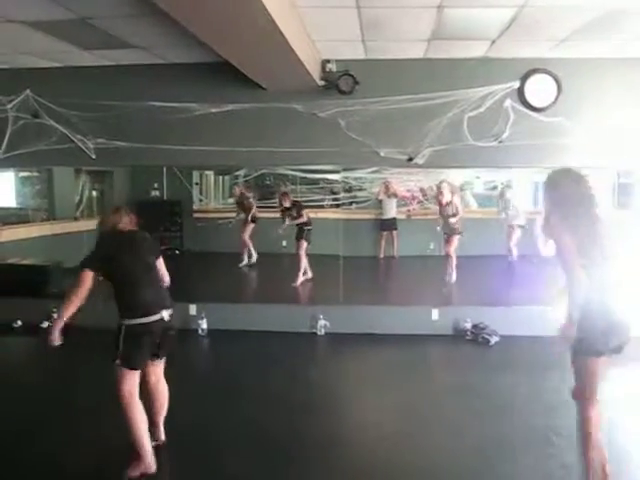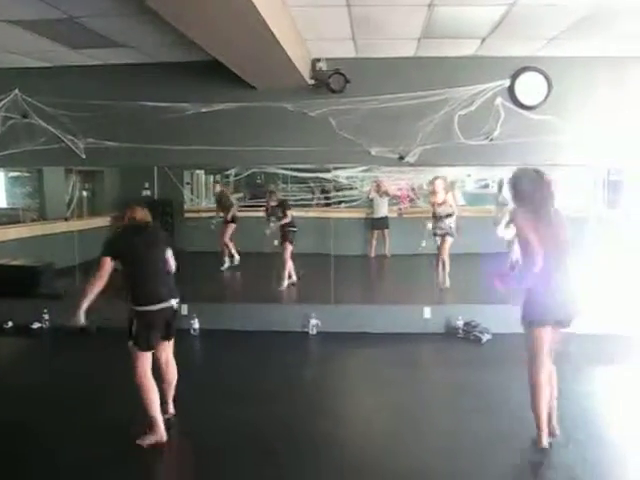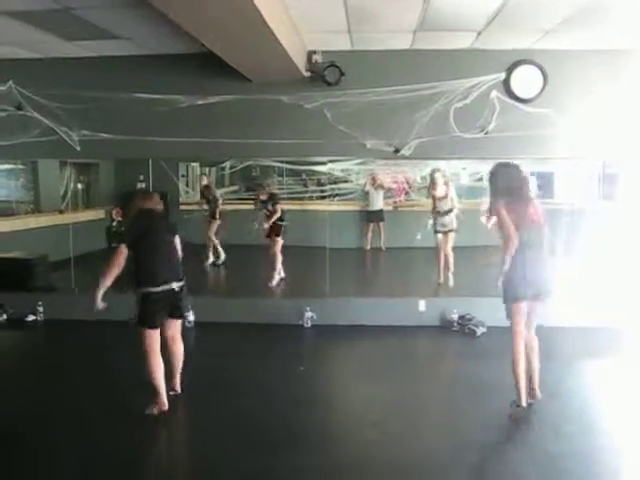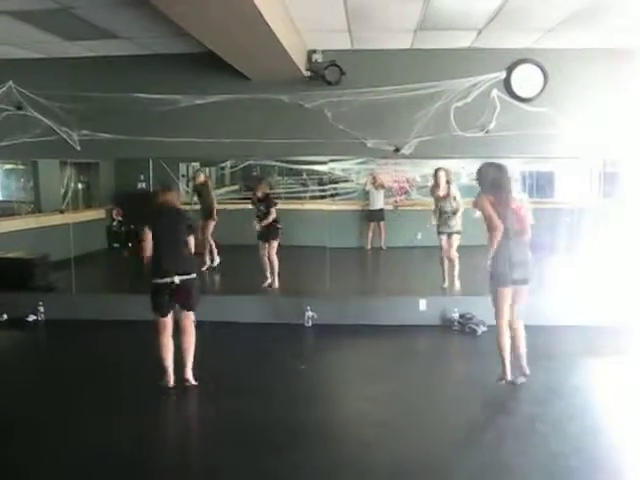
dt=0.5s
person 1, frame 1
left shoulder: (560, 225)
right shoulder: (590, 222)
left elbow: (578, 280)
left wrist: (571, 321)
left hip: (593, 321)
right hip: (608, 319)
left knee: (587, 403)
right knee: (584, 396)
person 1, frame 2
left shoulder: (523, 216)
right shoulder: (554, 215)
left elbow: (535, 261)
right elbow: (563, 253)
left wrist: (523, 284)
left hip: (543, 295)
right hip: (563, 293)
left knee: (537, 364)
right knee: (546, 360)
left ankle: (542, 434)
right ankle: (552, 423)
person 1, frame 3
left shoulder: (500, 204)
right shoulder: (532, 203)
left elbow: (512, 240)
right elbow: (540, 237)
left wrist: (504, 269)
left hip: (520, 272)
right hip: (539, 271)
left knee: (518, 335)
right knee: (529, 332)
left ankle: (522, 397)
right ankle: (534, 388)
person 1, frame 4
left shoulder: (483, 199)
right shoulder: (512, 198)
left elbow: (498, 227)
right elbow: (527, 230)
left wrist: (489, 254)
left hip: (504, 260)
right hip: (523, 260)
left knee: (502, 318)
right knee: (514, 315)
left ankle: (506, 370)
right ankle: (523, 367)
person 2, frame 1
left shoulder: (101, 251)
right shoulder: (144, 239)
left elbow: (79, 294)
right elbow: (165, 280)
left wrist: (57, 325)
left hip: (136, 319)
right hip: (163, 312)
left knee: (127, 390)
right knee: (155, 377)
right ankle: (159, 431)
person 2, frame 2
left shoulder: (116, 240)
right shoulder: (157, 232)
left elbow: (100, 278)
left wrist: (82, 307)
left hip: (146, 305)
right hip: (171, 300)
left knee: (142, 369)
right knee: (166, 356)
left ankle: (158, 430)
right ankle: (169, 405)
person 2, frame 3
left shoulder: (134, 225)
right shoulder: (166, 220)
left elbow: (117, 264)
left wrist: (99, 291)
left hip: (150, 288)
right hip: (176, 283)
left knee: (151, 346)
right knee: (174, 335)
left ankle: (161, 400)
right ankle: (176, 383)
person 2, frame 4
left shoulder: (152, 217)
right shoulder: (184, 216)
left elbow: (148, 249)
right elbow: (191, 249)
left wrist: (149, 265)
left hip: (161, 279)
right hip: (186, 276)
left knee: (165, 330)
right knee: (187, 325)
left ankle: (169, 375)
right ankle: (188, 373)
